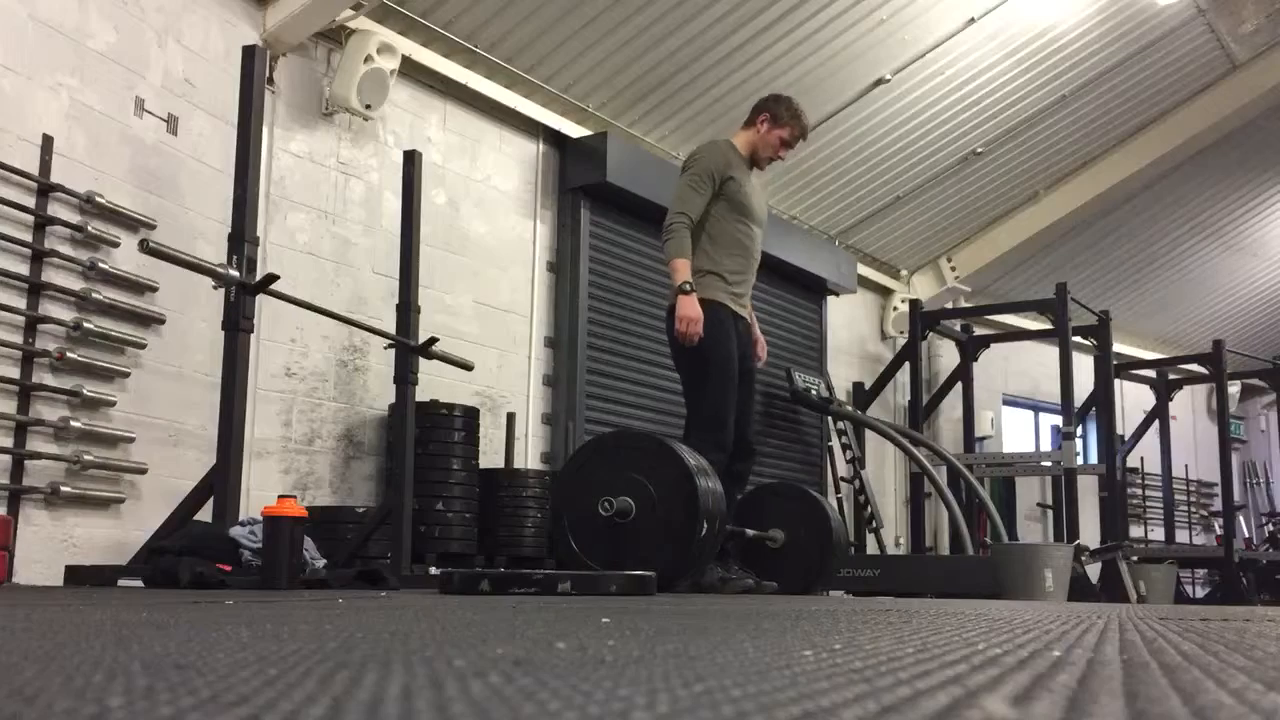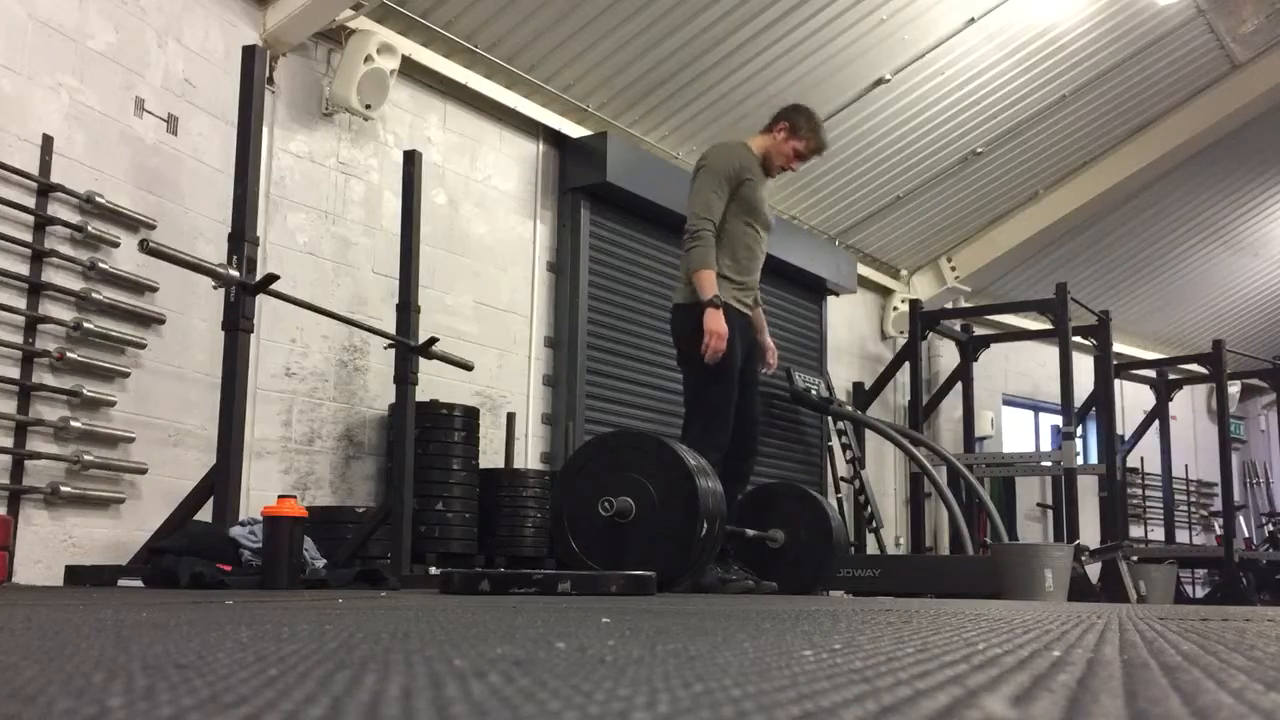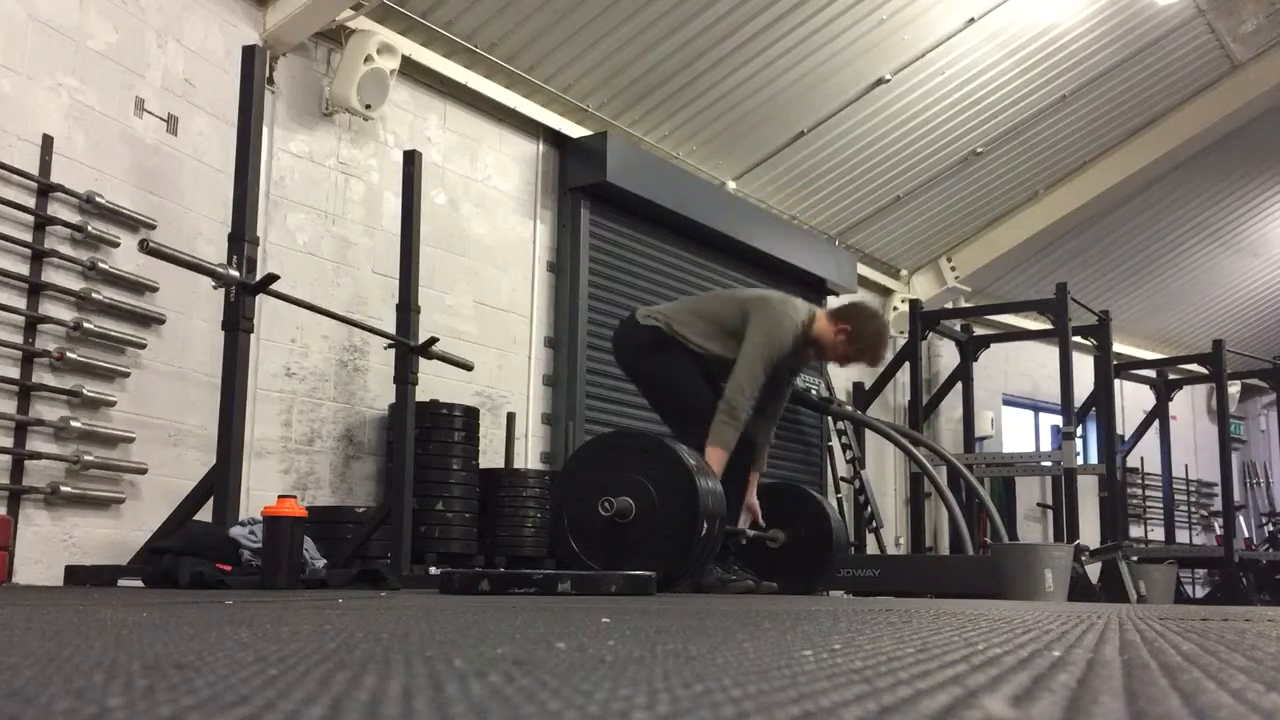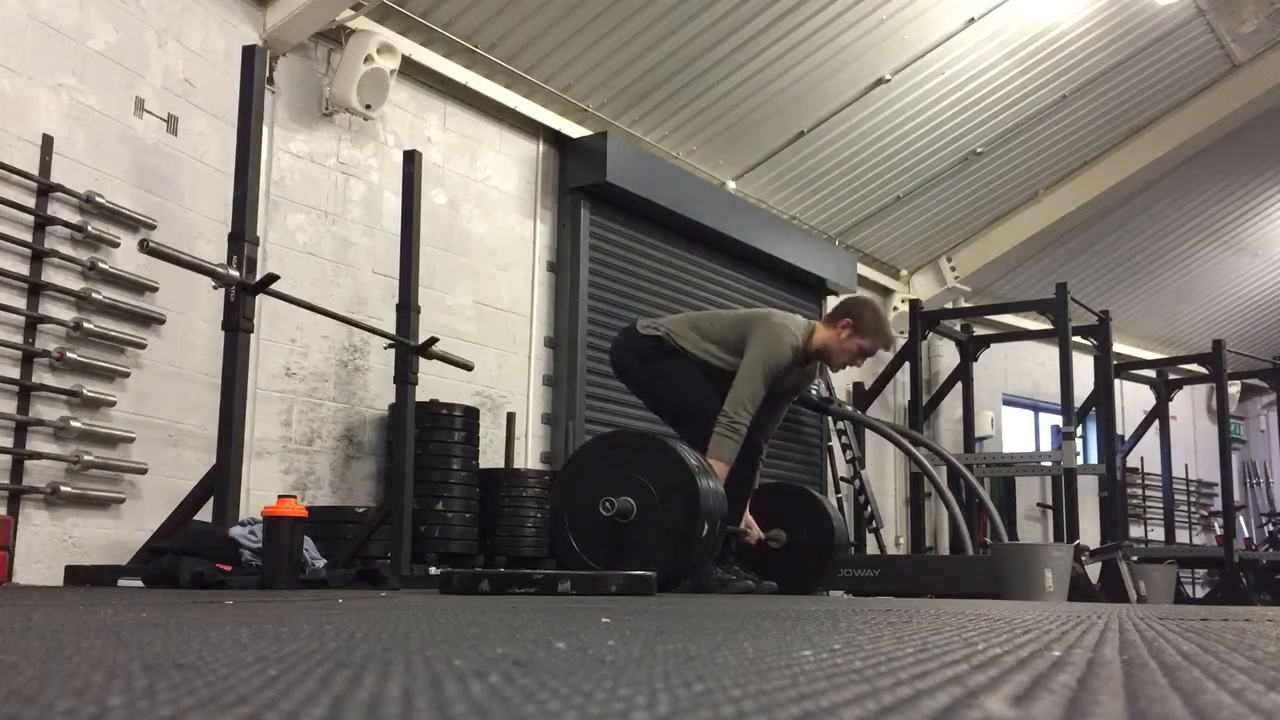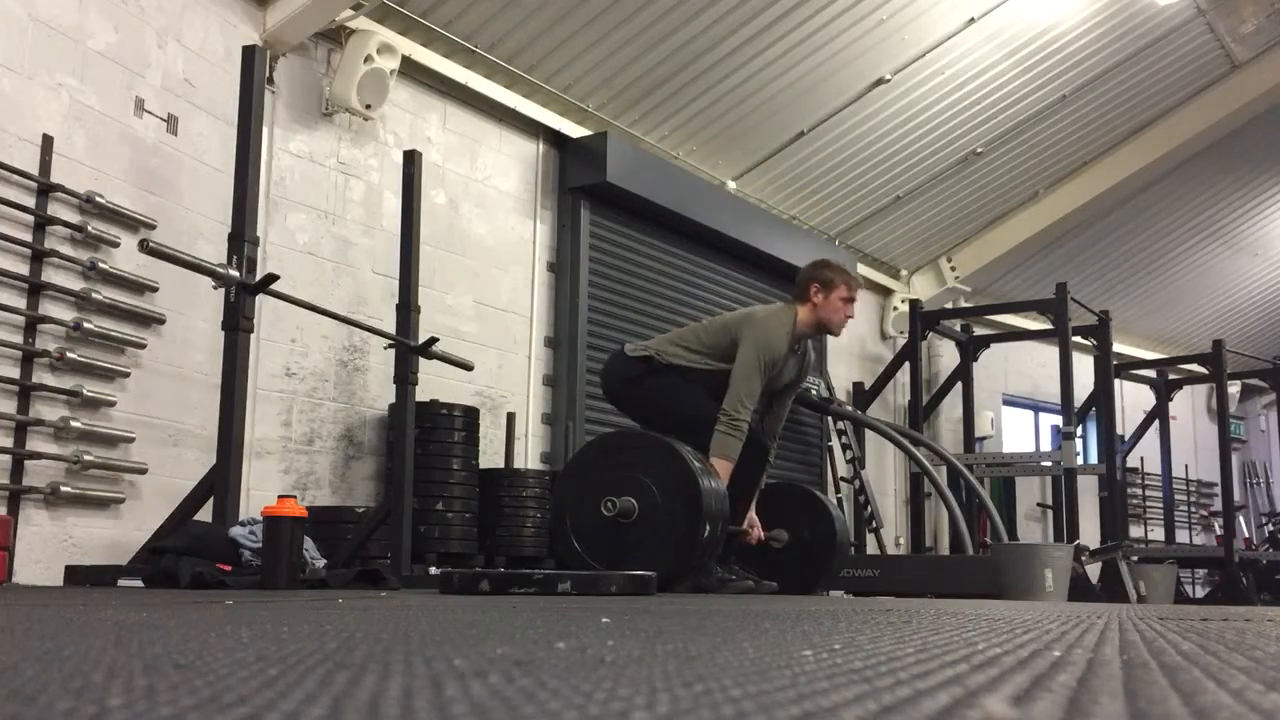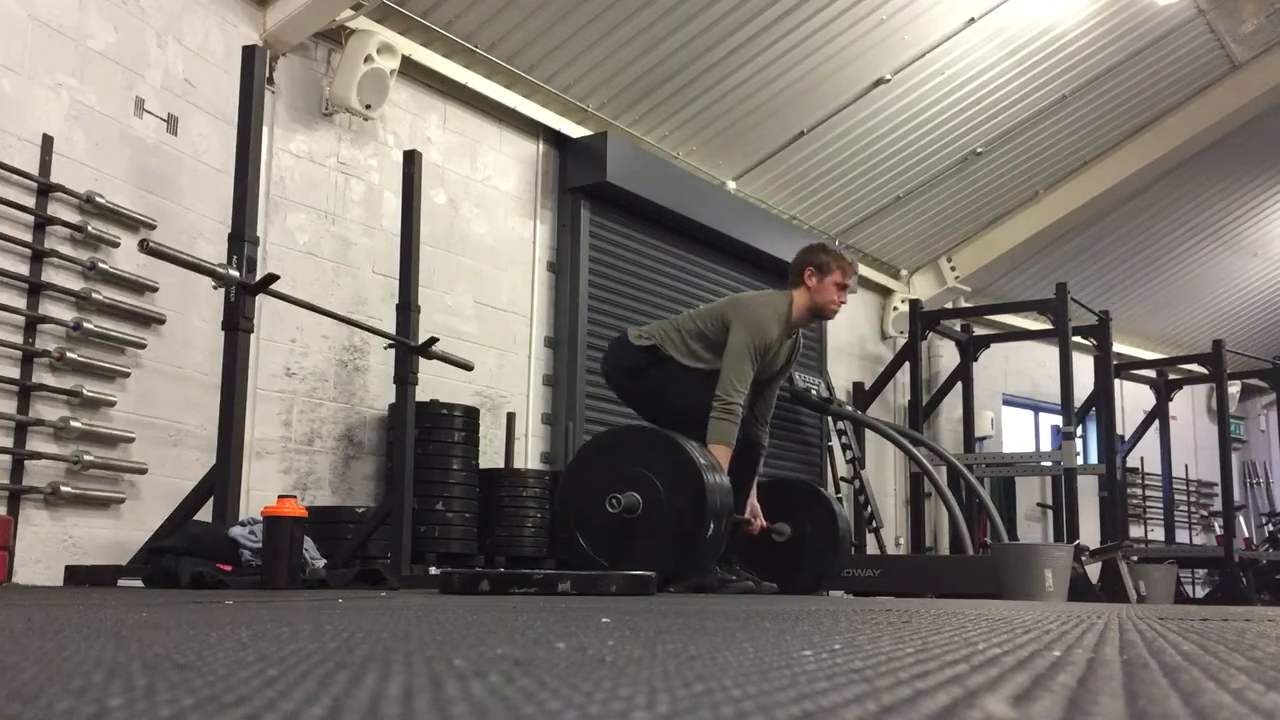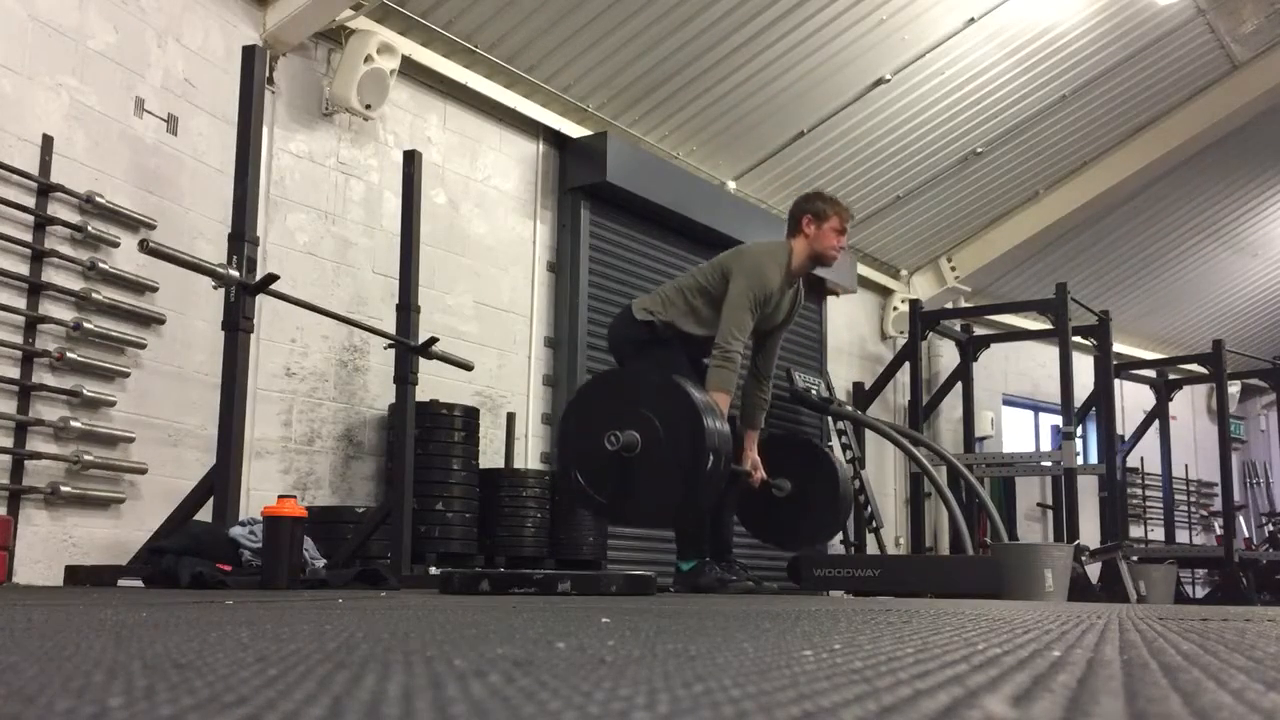
dt=0.5s
person 1, frame 1
left shoulder: (750, 184)
right shoulder: (714, 158)
right elbow: (678, 226)
left wrist: (752, 323)
right wrist: (685, 291)
left hip: (731, 321)
right hip: (703, 315)
left knee: (738, 445)
right knee: (710, 438)
left ankle: (718, 555)
person 1, frame 2
left shoulder: (762, 182)
right shoulder: (727, 159)
right elbow: (700, 234)
left wrist: (762, 333)
right wrist: (714, 308)
left hip: (733, 322)
right hip: (706, 316)
left knee: (742, 445)
right knee: (708, 440)
left ankle: (716, 554)
person 1, frame 3
left shoulder: (803, 347)
right shoulder: (780, 323)
left elbow: (765, 417)
right elbow: (734, 404)
left wrist: (750, 490)
left hip: (684, 352)
right hip: (648, 340)
left knee: (738, 448)
right knee: (708, 437)
left ankle: (717, 559)
person 1, frame 4
left shoulder: (807, 368)
right shoulder: (781, 338)
left elbow: (759, 433)
right elbow: (733, 419)
left wrist: (740, 509)
left hip: (676, 357)
right hip: (645, 349)
left knee: (747, 444)
right knee: (715, 435)
left ankle: (718, 559)
person 1, frame 5
left shoulder: (801, 357)
right shoulder: (767, 329)
left elbow: (766, 435)
right elbow: (734, 418)
left wrist: (747, 508)
left hip: (671, 379)
right hip: (635, 371)
left knee: (751, 447)
right knee: (715, 438)
left ankle: (718, 560)
right ankle: (697, 564)
person 1, frame 6
left shoulder: (791, 341)
right shoulder: (760, 315)
left elbow: (758, 422)
right elbow: (727, 403)
left wrist: (750, 496)
left hip: (672, 368)
right hip: (636, 358)
left knee: (744, 443)
right knee: (711, 439)
left ankle: (719, 560)
person 1, frame 7
left shoulder: (793, 293)
right shoulder: (760, 265)
left elbow: (761, 375)
right elbow: (728, 351)
left wrist: (750, 447)
left hip: (678, 342)
right hip: (644, 332)
left ankle: (721, 560)
right ankle: (693, 566)
